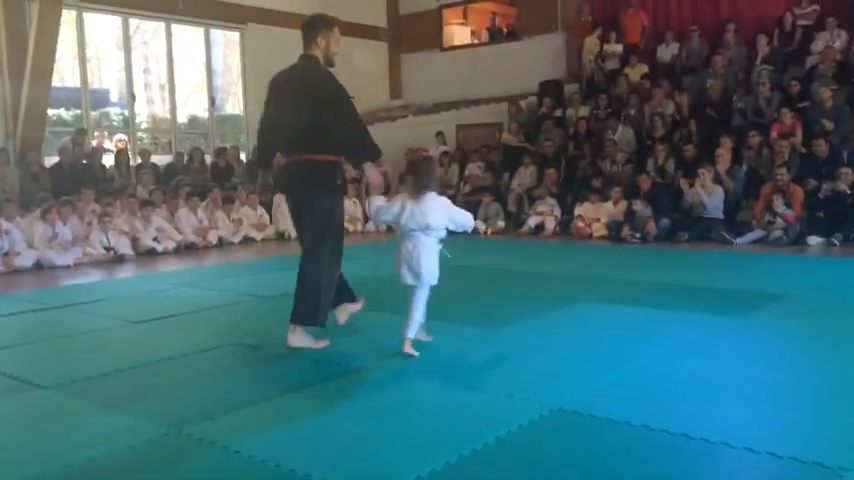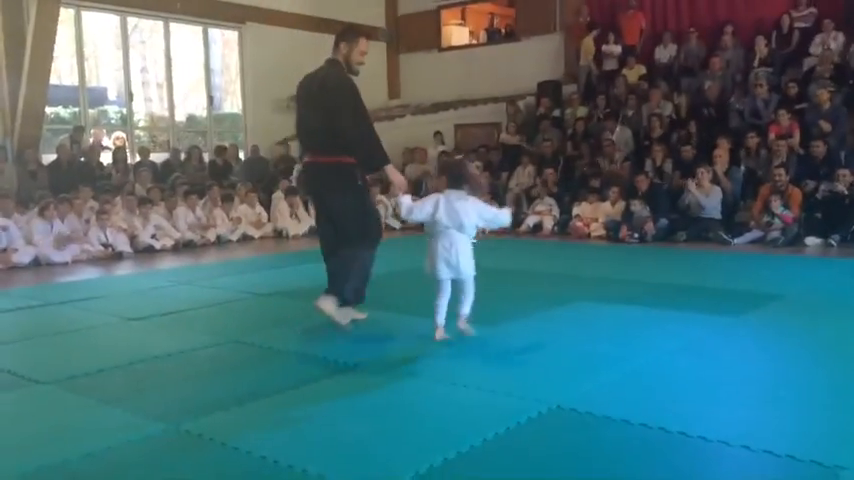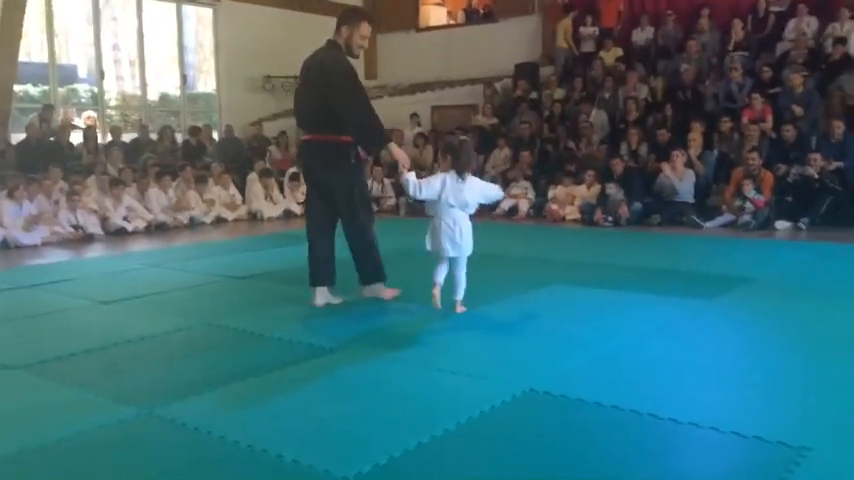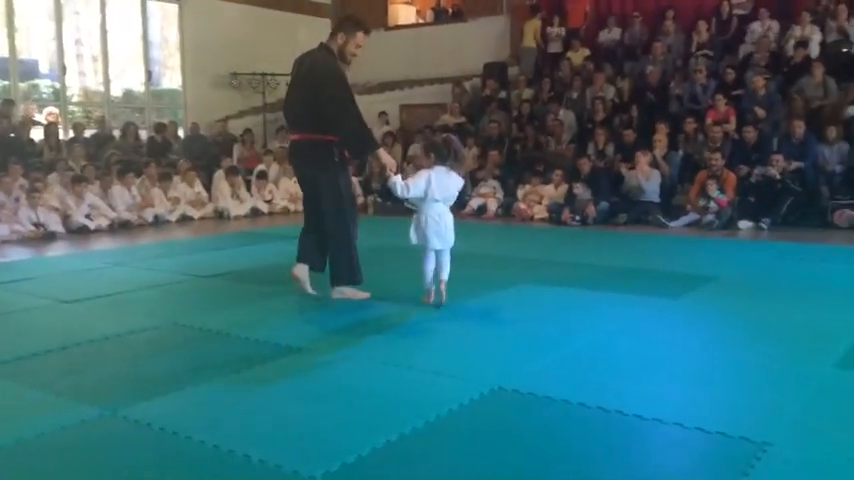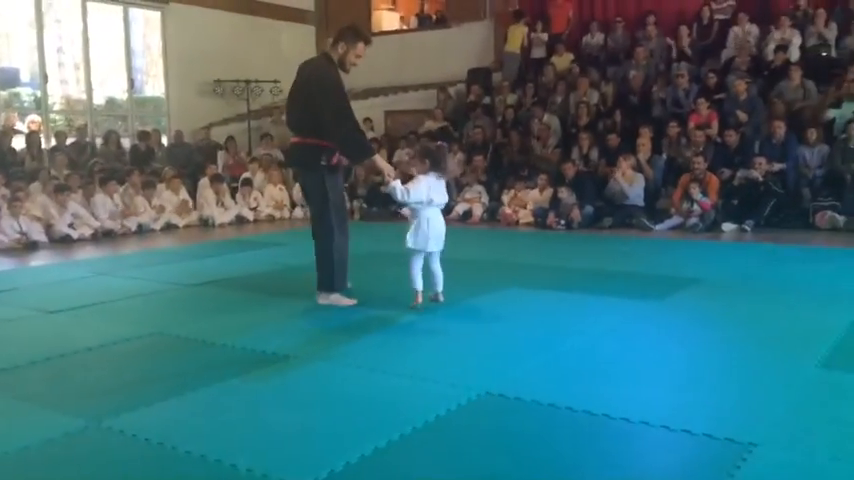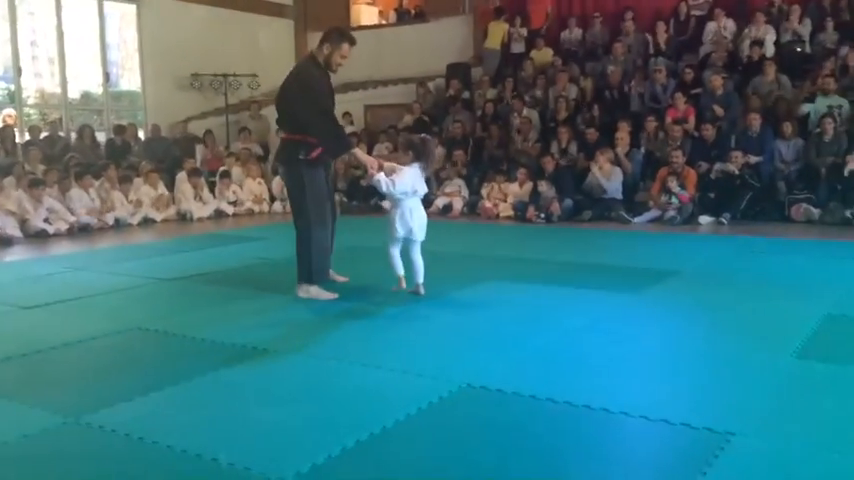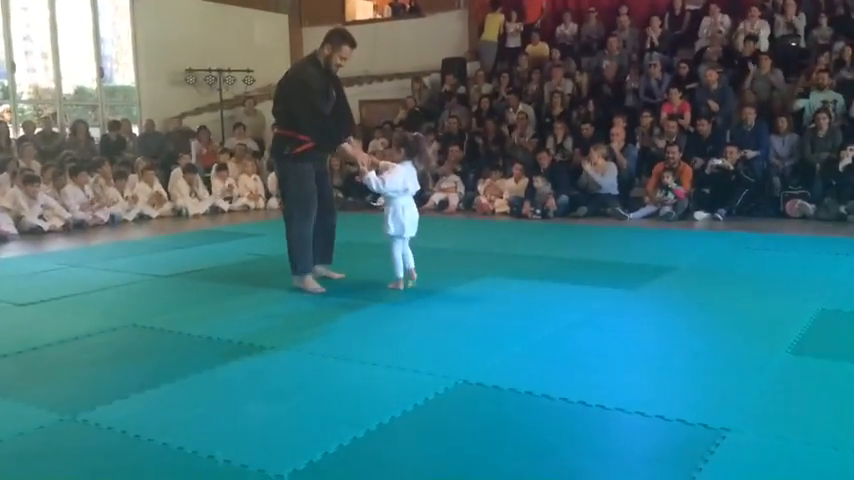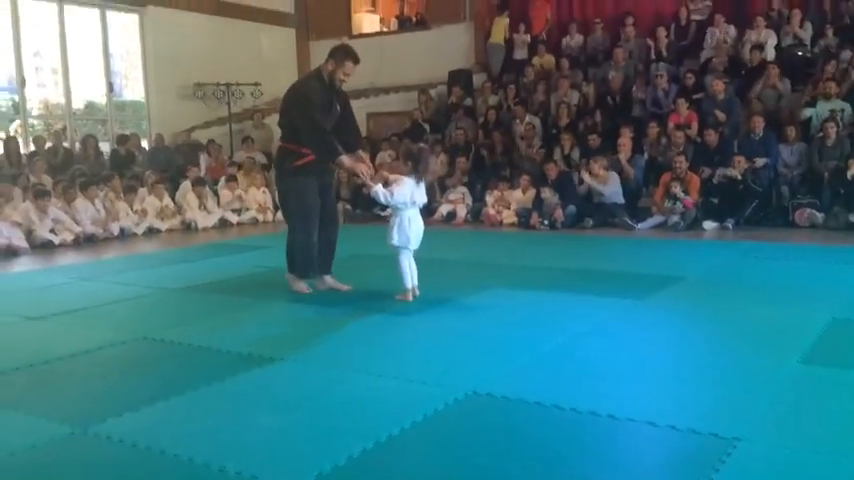
dt=0.2s
person 1, frame 1
left shoulder: (280, 80)
right shoulder: (321, 78)
left elbow: (269, 128)
right elbow: (346, 123)
left wrist: (269, 162)
right wrist: (368, 164)
left hip: (292, 171)
right hip: (320, 172)
left knee: (319, 244)
right knee: (322, 248)
left ankle: (342, 302)
right ankle: (301, 327)
person 1, frame 2
left shoulder: (309, 83)
right shoulder: (340, 83)
left elbow: (306, 129)
right elbow: (359, 129)
right wrist: (388, 168)
left hip: (316, 171)
right hip: (340, 172)
left knee: (335, 239)
right knee: (365, 234)
left ankle: (346, 303)
right ankle: (335, 296)
person 1, frame 3
left shoulder: (313, 62)
right shoulder: (337, 65)
right elbow: (359, 110)
right wrist: (390, 146)
left hip: (312, 150)
right hip: (336, 152)
left knee: (320, 221)
right knee: (358, 218)
left ankle: (321, 288)
right ankle: (372, 283)
person 1, frame 4
left shoulder: (306, 61)
right shoulder: (328, 69)
right elbow: (348, 115)
right wrist: (378, 152)
left hip: (302, 148)
right hip: (322, 151)
left knee: (317, 213)
right knee: (341, 218)
left ankle: (304, 264)
right ankle: (343, 283)
person 1, frame 5
left shoulder: (313, 68)
right shoulder: (325, 76)
right elbow: (344, 122)
left wrist: (338, 150)
right wrist: (376, 159)
left hip: (308, 151)
right hip: (317, 155)
left knee: (325, 217)
right knee: (332, 222)
left ankle: (329, 276)
right ankle: (329, 290)
person 1, frame 6
left shoulder: (314, 71)
right shoulder: (307, 76)
left elbow: (322, 118)
right elbow: (324, 121)
left wrist: (333, 149)
right wrist: (358, 154)
left hip: (309, 151)
right hip: (301, 153)
left knee: (325, 214)
right knee: (312, 217)
left ankle: (321, 269)
right ankle: (308, 283)
person 1, frame 7
left shoulder: (329, 76)
right shoulder: (302, 76)
left elbow: (339, 112)
right elbow: (317, 119)
left wrist: (351, 141)
left hip: (313, 149)
right hip: (292, 149)
left knee: (325, 209)
right knee: (301, 211)
left ankle: (319, 263)
right ankle: (302, 272)
person 1, frame 8
left shoulder: (336, 91)
right shoulder: (304, 91)
left elbow: (346, 126)
right elbow: (316, 133)
left wrist: (359, 155)
right wrist: (347, 163)
left hip: (319, 162)
right hip: (295, 162)
left knee: (328, 221)
right knee: (304, 222)
left ankle: (324, 275)
right ankle: (296, 274)
person 2, frame 1
left shoulder: (403, 201)
right shoulder: (442, 204)
left elbow: (378, 212)
right elbow: (463, 220)
left wrist: (376, 198)
right wrist: (470, 221)
left hip: (407, 251)
right hip: (427, 253)
left knee: (417, 296)
right knee: (419, 300)
left ankle: (418, 330)
right ankle: (408, 342)
person 2, frame 2
left shoulder: (435, 200)
right shoulder: (472, 203)
left elbow: (409, 212)
right elbow: (495, 217)
left wrist: (403, 198)
right wrist: (506, 213)
left hip: (440, 249)
right hip: (460, 250)
left knee: (443, 291)
right knee: (468, 288)
left ankle: (439, 328)
right ankle: (462, 319)
person 2, frame 3
left shoulder: (440, 179)
right shoulder: (474, 183)
left elbow: (417, 189)
right elbow: (494, 192)
left wrist: (407, 176)
right wrist: (500, 191)
left hip: (441, 226)
right hip: (461, 228)
left knee: (443, 263)
right knee: (460, 267)
left ankle: (437, 287)
right ankle: (458, 303)
person 2, frame 4
left shoulder: (424, 176)
right shoulder: (451, 176)
left elbow: (404, 190)
right elbow: (459, 184)
left wrist: (393, 178)
left hip: (426, 220)
right hip: (444, 220)
left knee: (429, 257)
right knee: (444, 257)
left ankle: (430, 293)
right ankle: (442, 283)
person 2, frame 5
left shoulder: (421, 181)
right shoulder: (440, 180)
left elbow: (404, 195)
left wrist: (392, 183)
right wrist: (416, 175)
left hip: (422, 224)
right hip: (437, 223)
left knee: (415, 262)
right knee: (434, 261)
left ankle: (418, 294)
right ankle: (438, 293)
person 2, frame 6
left shoulder: (406, 173)
right shoulder: (418, 170)
left elbow: (389, 186)
right elbow: (397, 171)
left wrist: (375, 175)
right wrist: (382, 166)
left hip: (404, 214)
right hip: (417, 214)
left knee: (394, 249)
right knee: (415, 252)
left ankle: (401, 280)
right ankle: (419, 285)
person 2, frame 7
left shoulder: (397, 171)
right shoulder: (410, 167)
left elbow: (380, 185)
right elbow: (389, 167)
left wrist: (366, 172)
right wrist: (374, 162)
left hip: (397, 211)
right hip: (409, 210)
left knee: (396, 248)
right knee: (404, 246)
left ankle: (399, 281)
right ankle: (411, 271)
person 2, frame 8
left shoulder: (405, 183)
right shoulder: (418, 181)
left elbow: (387, 197)
left wrist: (371, 185)
right wrist: (388, 178)
left hip: (404, 222)
right hip: (415, 222)
left knee: (403, 259)
right knee: (409, 257)
left ankle: (408, 292)
right ankle: (414, 288)
